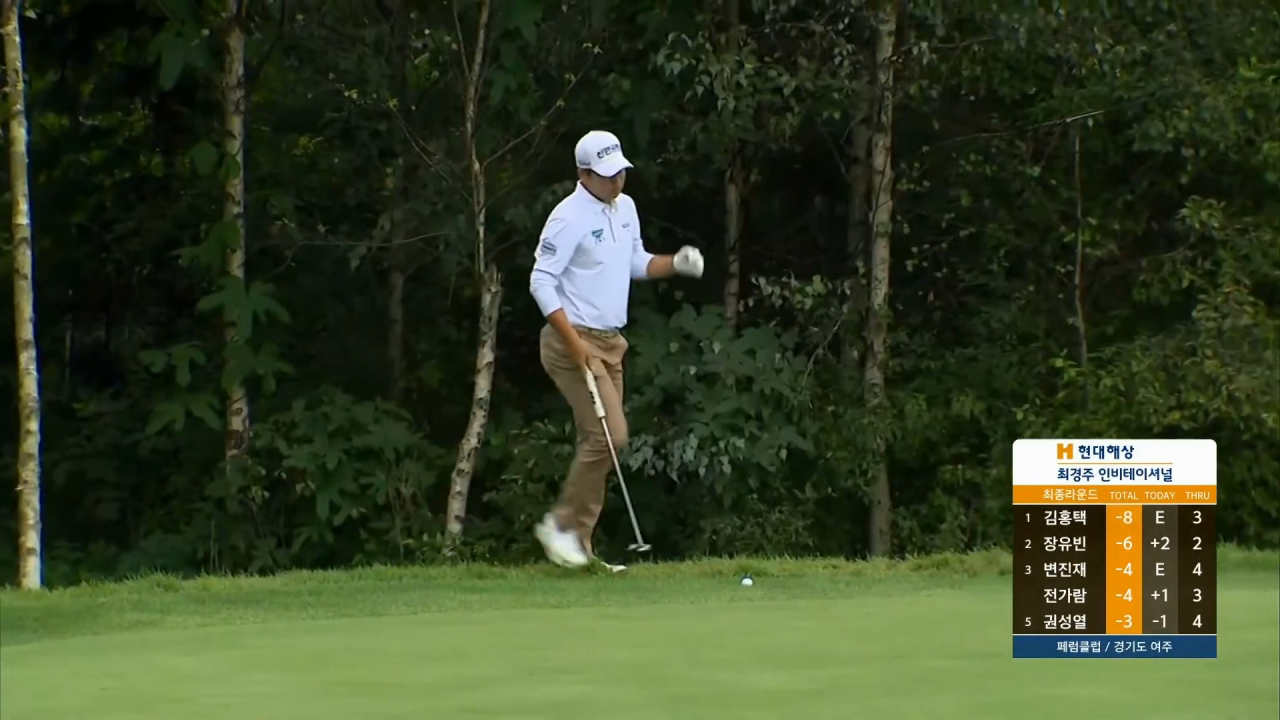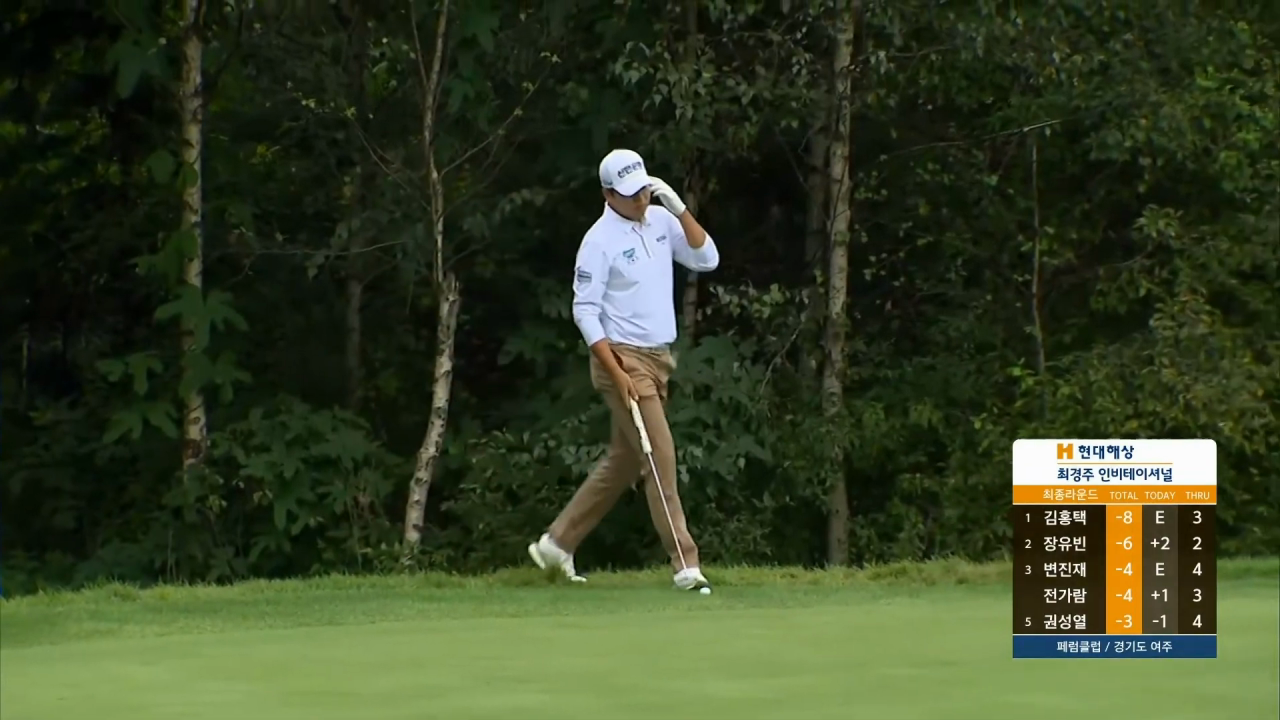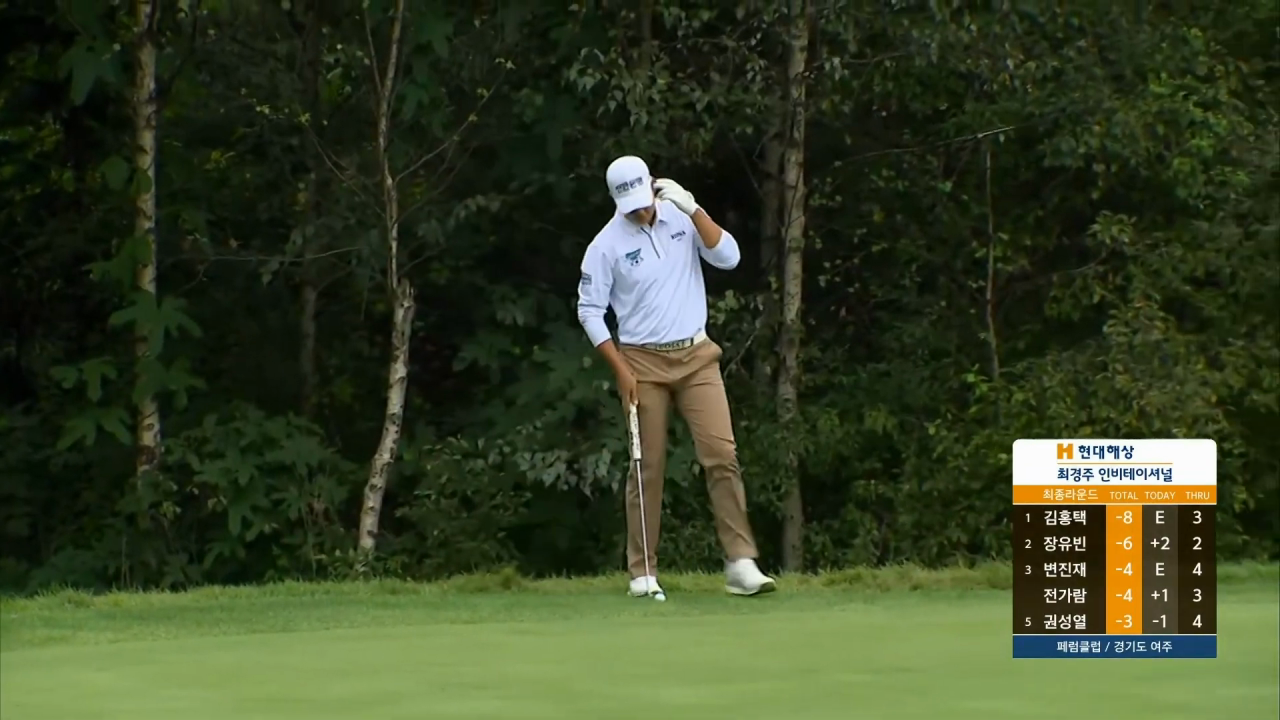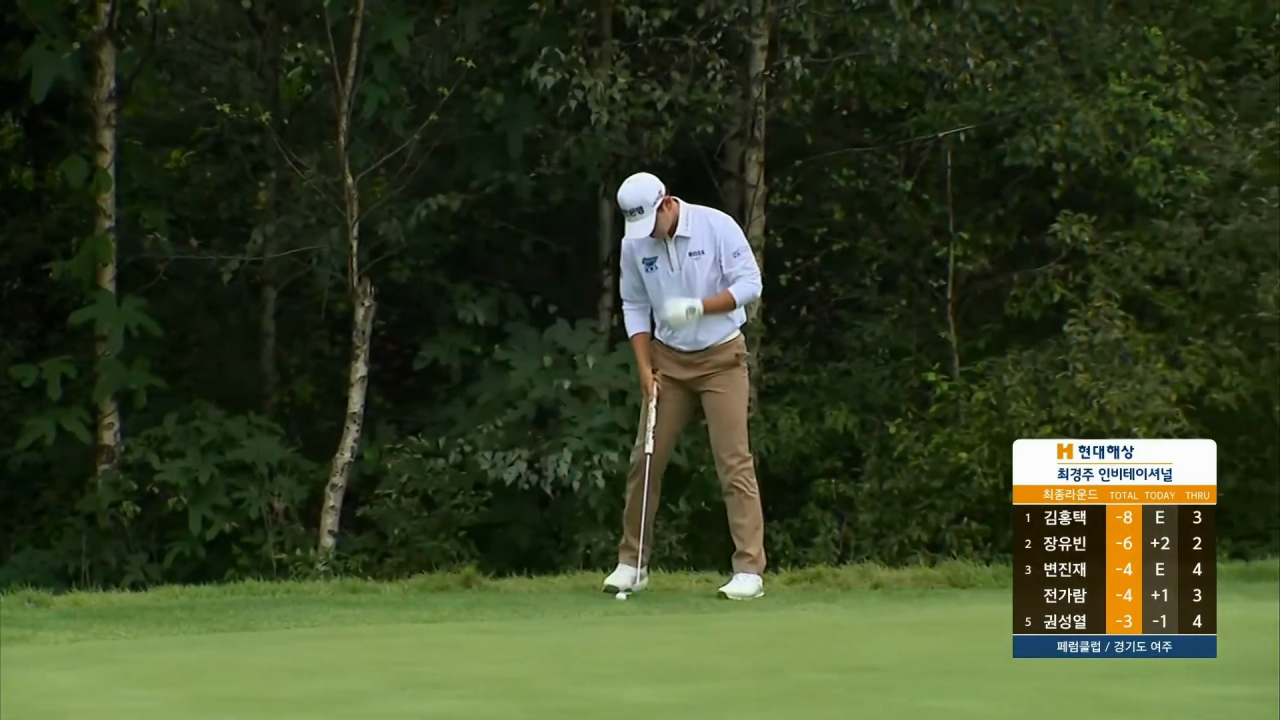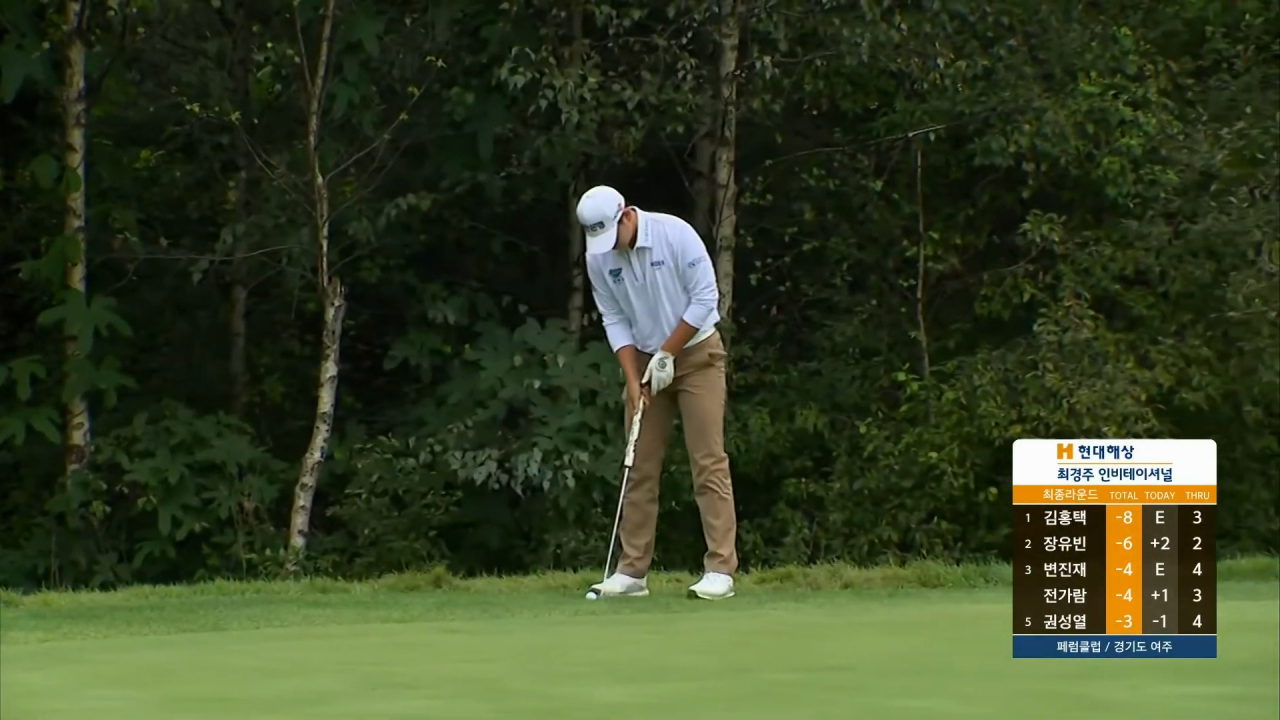
dt=0.4s
person 1, frame 1
left shoulder: (625, 208)
right shoulder: (569, 216)
left elbow: (637, 265)
right elbow: (542, 282)
left wrist: (677, 263)
right wrist: (573, 340)
left hip: (609, 342)
right hip: (573, 343)
left knee: (601, 443)
right knee: (606, 438)
left ankle: (579, 545)
right ankle: (559, 523)
person 1, frame 2
left shoulder: (660, 219)
right shoulder: (600, 240)
left elbow: (707, 260)
right elbow: (585, 311)
left wrist: (679, 208)
right wrist: (614, 370)
left hip: (658, 359)
right hip: (622, 361)
left knee: (622, 462)
right knee: (659, 461)
left ankle: (556, 542)
right ankle: (683, 564)
person 1, frame 3
left shoulder: (685, 214)
right shoulder: (605, 245)
left elbow: (729, 258)
right elbow: (590, 311)
left wrist: (691, 209)
right wrist: (619, 369)
left hip: (696, 356)
right hip: (642, 362)
left knee: (721, 453)
right knee: (648, 467)
left ankle: (742, 560)
right ankle: (641, 570)
person 1, frame 4
left shoulder: (717, 226)
right shoulder: (633, 246)
left elbow: (750, 284)
right elbow: (634, 308)
left wrist: (698, 307)
right wrist: (644, 366)
left hip: (720, 356)
right hip: (670, 360)
left knee: (733, 460)
right knee: (646, 458)
left ankle: (749, 569)
right ankle: (631, 561)
person 1, frame 5
left shoulder: (676, 234)
right shoulder: (598, 258)
left elbow: (705, 299)
right elbow: (615, 321)
left wrist: (667, 354)
right wrist: (632, 378)
left hip: (697, 356)
right hip: (645, 361)
left knee: (708, 461)
right knee: (640, 466)
left ankle: (720, 569)
right ankle: (632, 570)
